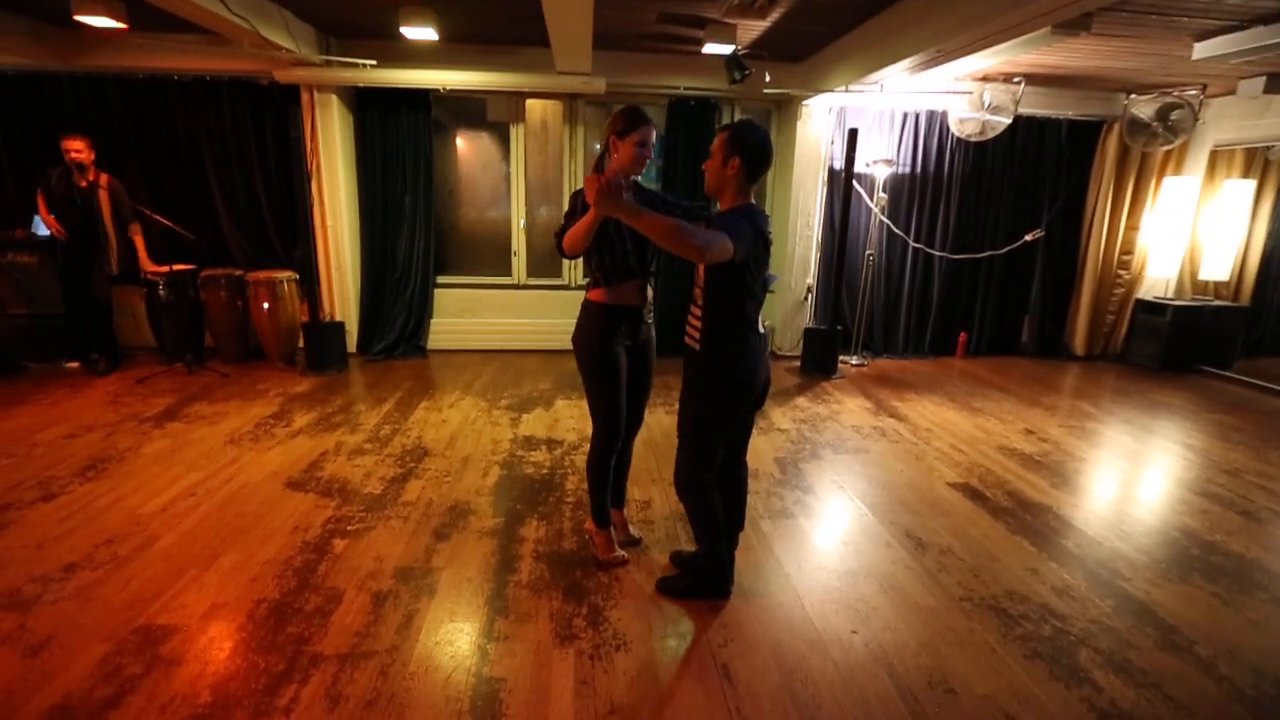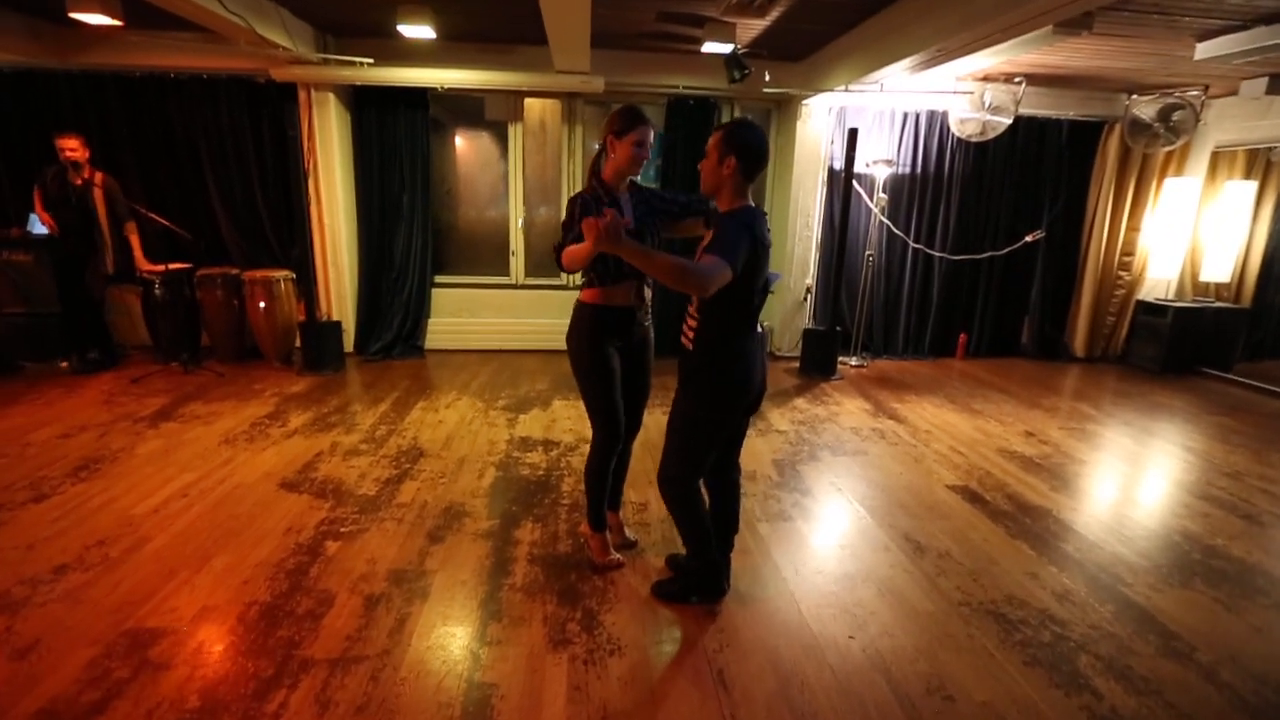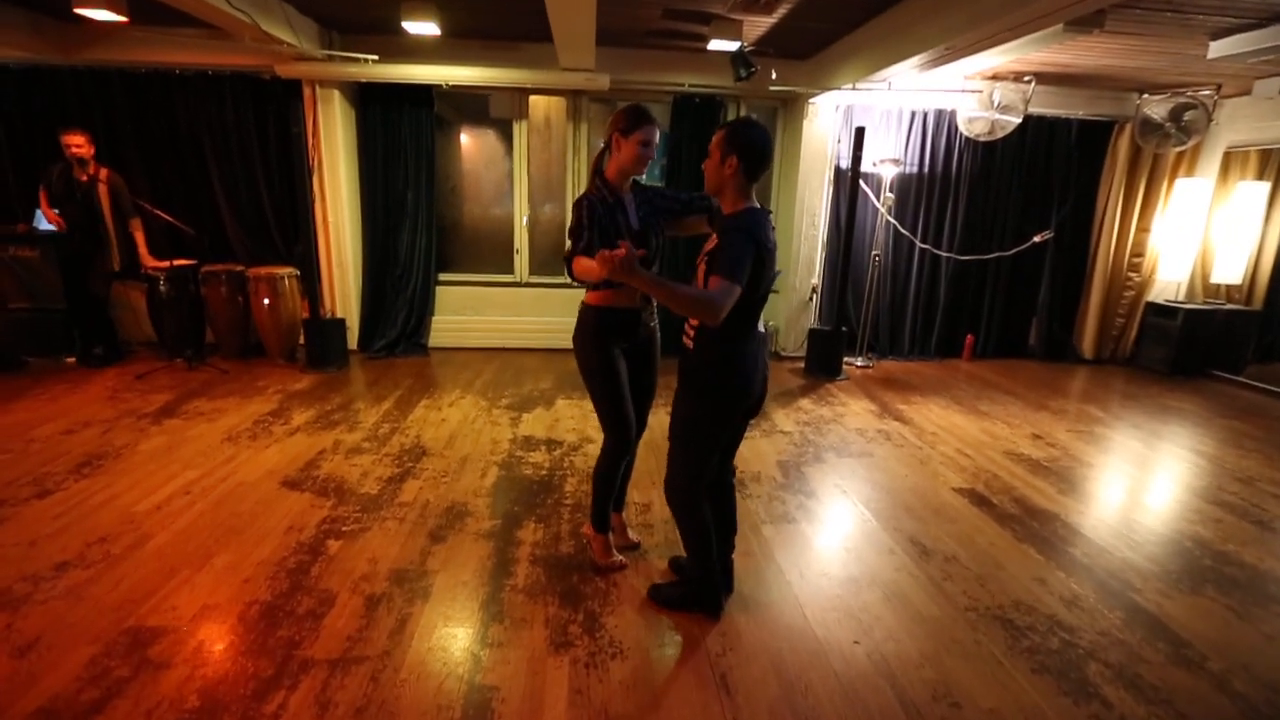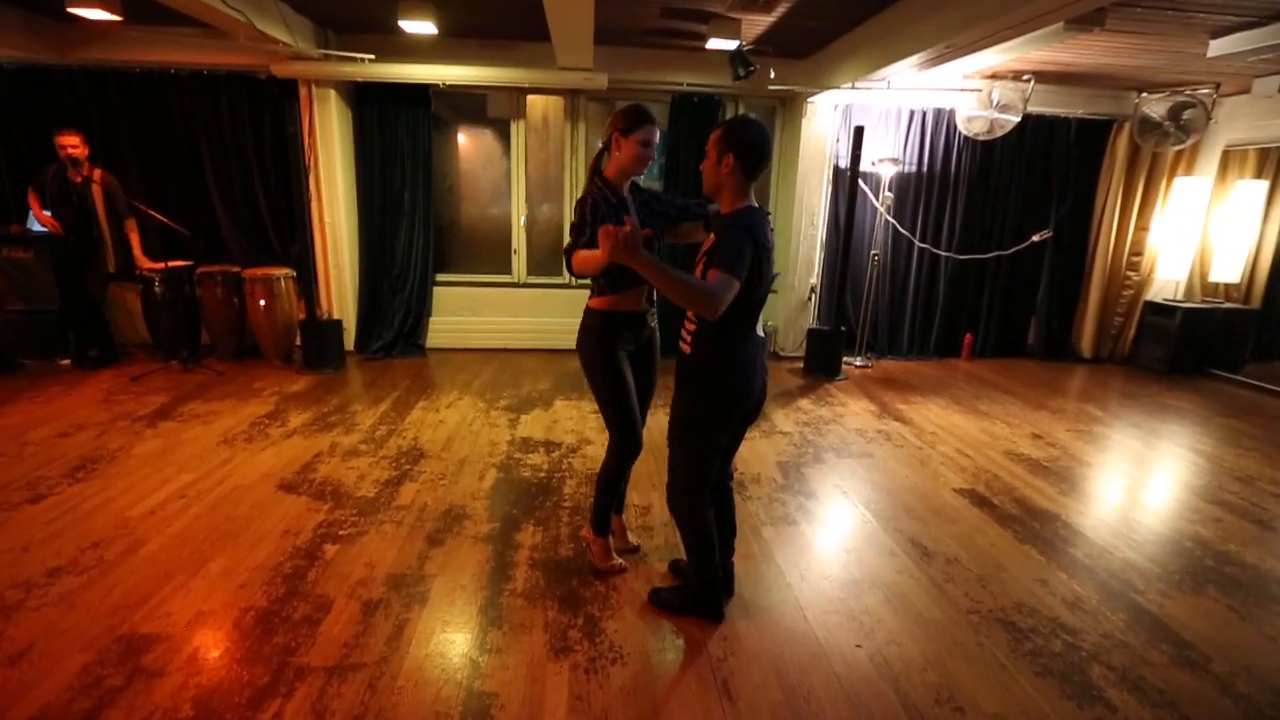
dt=0.2s
person 1, frame 1
left shoulder: (740, 225)
right shoulder: (743, 220)
left elbow: (696, 245)
right elbow: (700, 241)
left wrist: (619, 208)
left hip: (721, 372)
right hip: (741, 366)
left knee: (694, 476)
right knee: (728, 467)
left ankle: (713, 574)
right ankle: (719, 559)
person 1, frame 2
left shoulder: (737, 229)
right shoulder: (744, 221)
left elbow: (699, 280)
left wrist: (621, 246)
left hip: (716, 374)
right hip: (739, 369)
left knee: (677, 476)
right knee: (720, 469)
left ankle: (706, 575)
right ankle: (714, 562)
person 1, frame 3
left shoulder: (740, 233)
right shoulder: (751, 221)
left elbow: (712, 308)
left wrist: (637, 276)
left hip: (717, 376)
right hip: (741, 371)
left knee: (685, 486)
right knee: (716, 473)
left ankle: (705, 587)
right ankle: (717, 568)
person 1, frame 4
left shoulder: (738, 231)
right shoulder: (749, 221)
left elbow: (710, 302)
left wrist: (637, 259)
left hip: (715, 379)
right hip: (740, 374)
left knee: (687, 492)
right knee: (714, 478)
left ankle: (705, 593)
right ankle: (716, 571)
person 2, frame 1
left shoulder: (647, 198)
right shoulder: (589, 198)
left elbow: (698, 219)
right elbow: (568, 247)
right wrist: (598, 209)
left hip: (641, 321)
right hip: (602, 324)
left knee: (630, 427)
right knee: (608, 431)
left ankle: (615, 510)
right ankle: (599, 525)
person 2, frame 2
left shoulder: (647, 198)
right shoulder: (587, 201)
left elbow: (701, 212)
right elbow: (565, 259)
right wrist: (593, 246)
left hip: (639, 324)
right hip: (596, 326)
left knee: (630, 428)
right knee: (608, 433)
left ankle: (612, 512)
right ankle: (595, 527)
person 2, frame 3
left shoulder: (648, 198)
right shoulder: (591, 203)
left elbow: (703, 208)
right elbow: (577, 264)
right wrist: (604, 269)
left hip: (644, 325)
right hip: (601, 328)
left knee: (635, 430)
right knee: (620, 434)
left ankle: (615, 513)
right ankle: (598, 529)
person 2, frame 4
left shoulder: (644, 199)
right shoulder: (594, 202)
left elbow: (696, 218)
right elbow: (576, 261)
right wrist: (607, 255)
left hip: (644, 327)
right hip: (606, 332)
left knee: (632, 434)
right knee: (628, 438)
left ankle: (614, 516)
right ankle: (597, 532)
person 3, frame 1
left shoulder: (108, 184)
right shoulder: (57, 178)
left elbow: (130, 220)
right elbow: (41, 192)
left wrist: (142, 255)
right wrist: (46, 217)
left hip: (101, 253)
right hip: (70, 253)
left knee: (97, 299)
right knee: (76, 306)
left ankle: (107, 355)
right ankle: (84, 353)
person 3, frame 2
left shoulder: (103, 182)
right shoulder: (53, 176)
left elbow: (126, 219)
right elbow: (38, 189)
left wrist: (138, 254)
right wrist: (41, 213)
left hip: (96, 252)
right hip: (65, 251)
left knee: (90, 300)
right knee: (70, 304)
left ankle: (103, 353)
right ankle: (78, 353)
person 3, frame 3
left shoulder: (108, 179)
right shoulder: (59, 174)
left elbow: (131, 215)
right elbow: (44, 188)
left wrist: (143, 251)
right wrist: (47, 210)
left hip: (101, 249)
right hip: (71, 248)
left knee: (95, 298)
right knee: (76, 301)
left ankle: (109, 350)
right ankle: (88, 348)
person 3, frame 4
left shoulder: (103, 180)
right shoulder: (52, 176)
left elbow: (126, 216)
right elbow: (33, 191)
left wrist: (137, 253)
right wrist: (39, 214)
left hip: (97, 251)
right hip: (66, 251)
left knee: (91, 300)
right knee: (71, 304)
left ankle: (105, 352)
right ankle: (82, 350)
